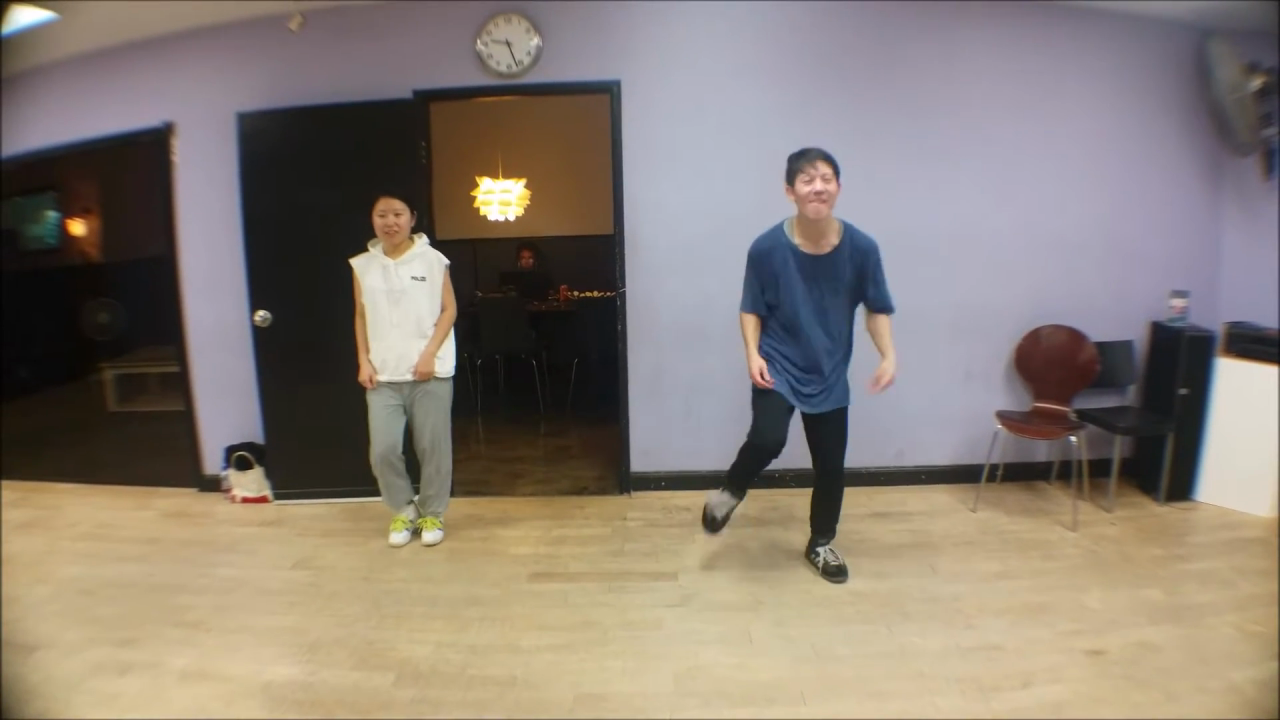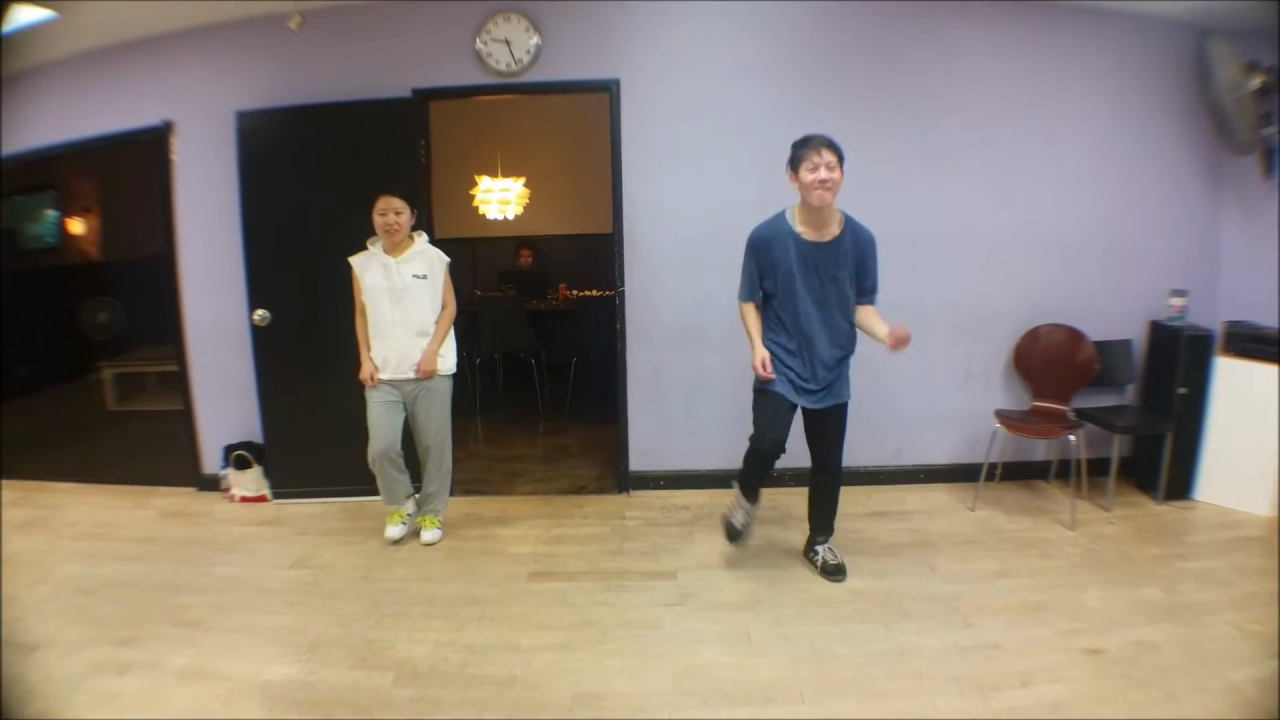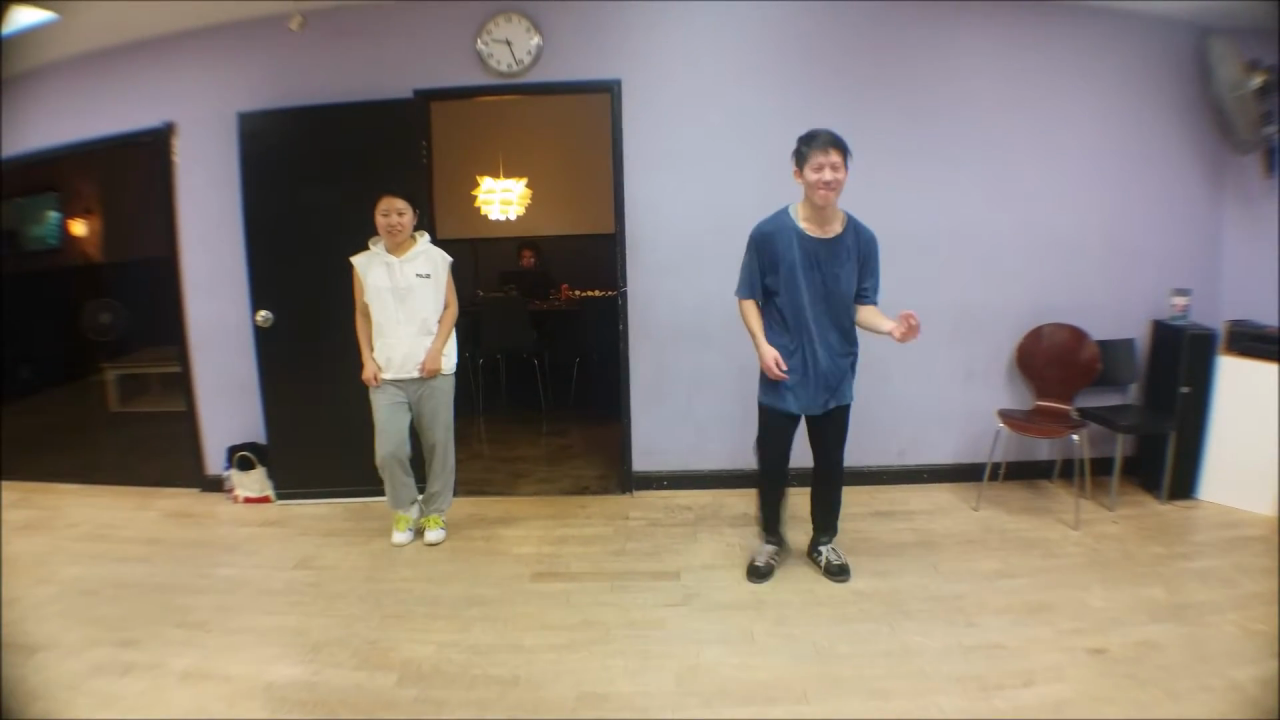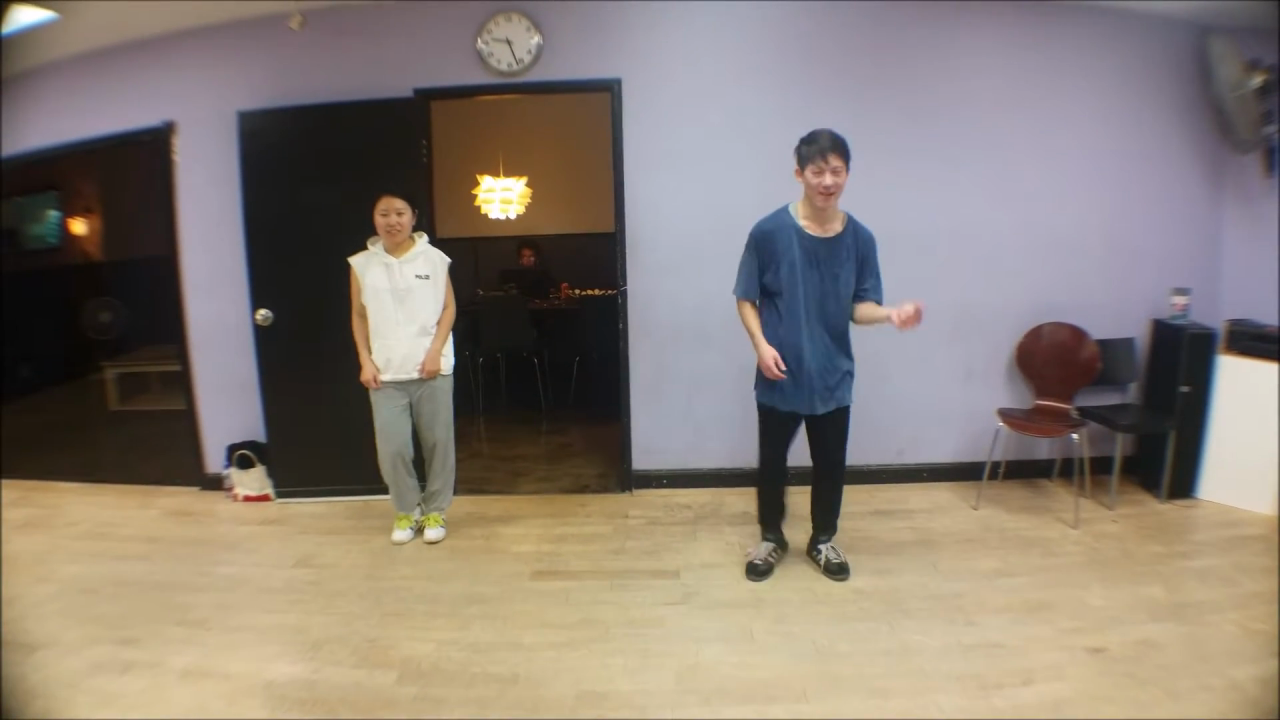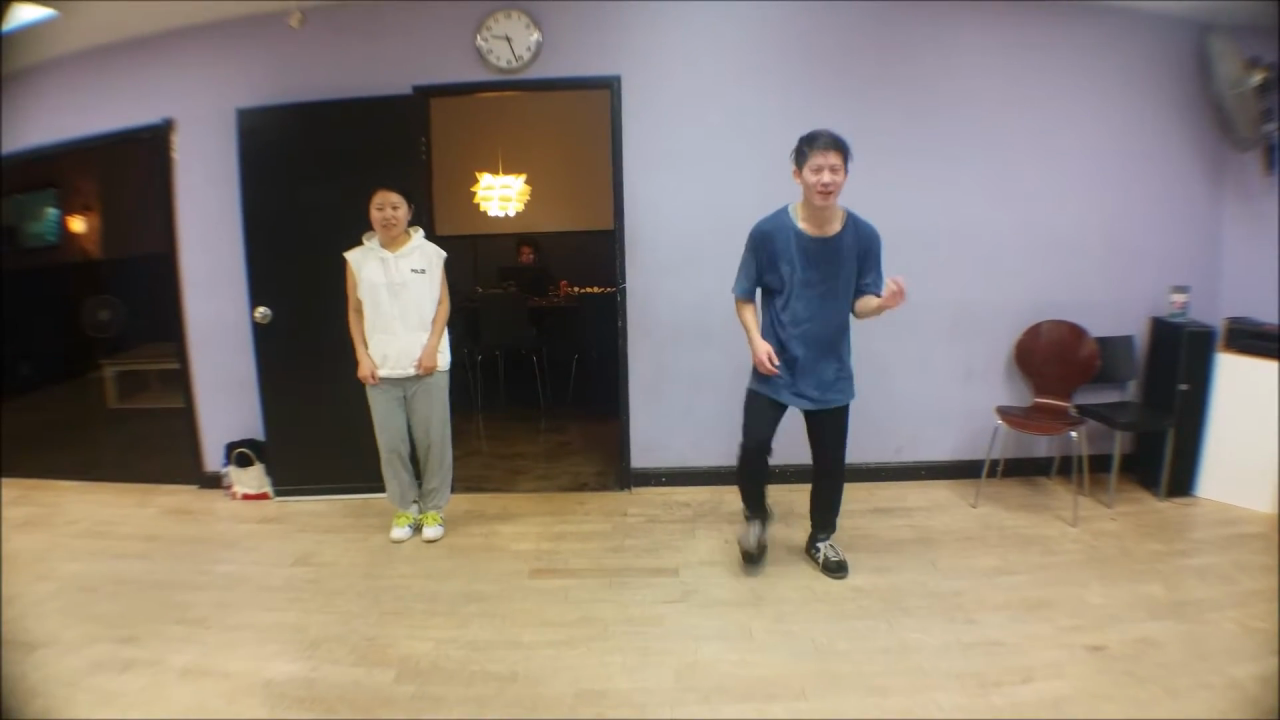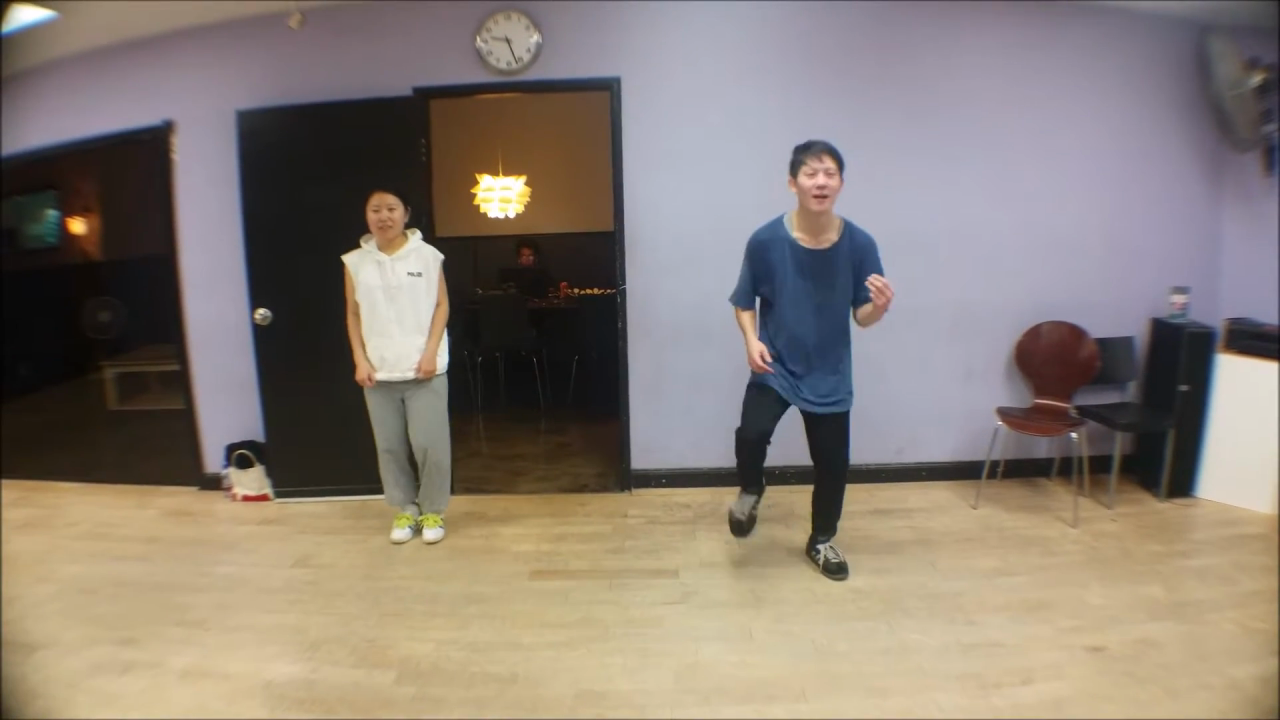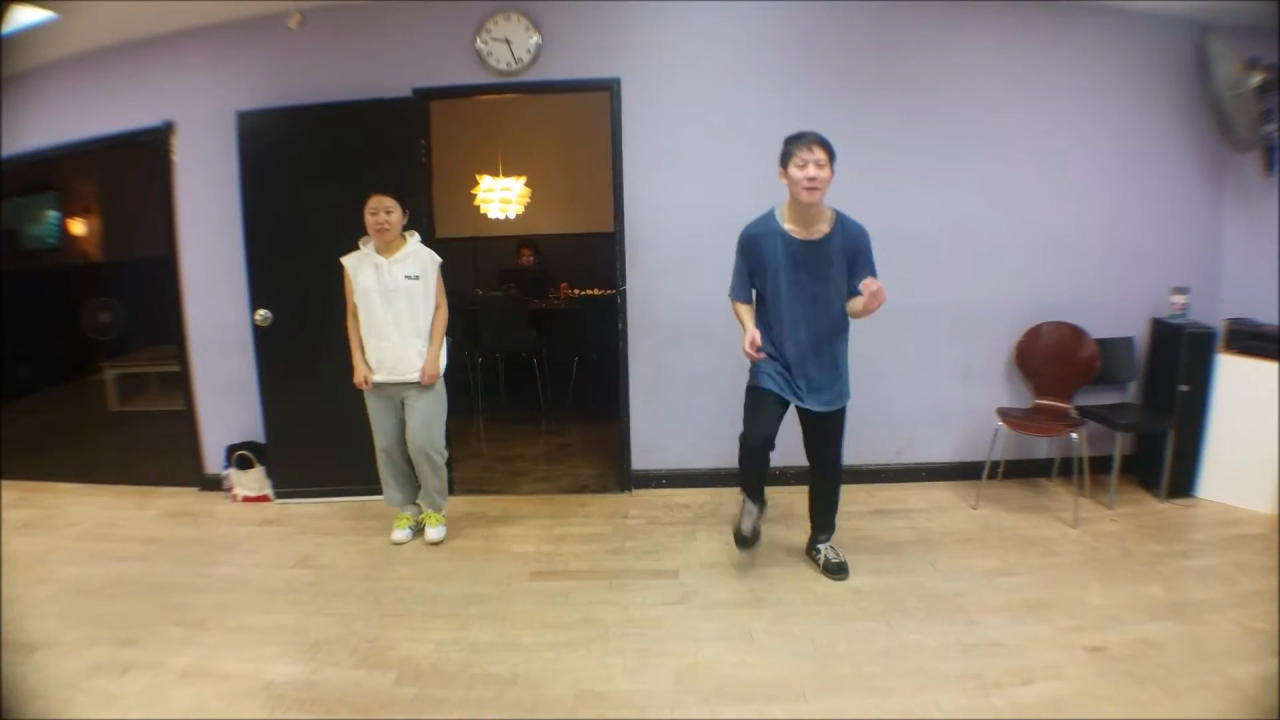
dt=0.1s
person 1, frame 1
left shoulder: (861, 248)
right shoulder: (767, 248)
left elbow: (878, 310)
right elbow: (752, 309)
left wrist: (889, 356)
right wrist: (753, 354)
left hip: (829, 377)
right hip: (778, 368)
left knee: (830, 466)
right knee: (766, 442)
left ankle: (821, 543)
right ankle: (730, 491)
person 1, frame 2
left shoulder: (859, 240)
right shoulder: (767, 236)
left elbow: (860, 305)
right elbow: (748, 299)
left wrist: (884, 332)
right wrist: (757, 347)
left hip: (831, 370)
right hip: (780, 365)
left knee: (828, 462)
right knee: (767, 443)
left ankle: (819, 541)
right ankle: (746, 494)
person 1, frame 3
left shoulder: (861, 239)
right shoulder: (769, 233)
left elbow: (860, 306)
right elbow: (747, 296)
left wrist: (889, 326)
right wrist: (762, 344)
left hip: (835, 374)
right hip: (784, 371)
left knee: (830, 464)
right knee: (773, 462)
left ankle: (823, 542)
right ankle: (771, 540)
person 1, frame 4
left shoulder: (860, 239)
right shoulder: (768, 232)
left elbow: (858, 307)
right elbow: (746, 297)
left wrist: (891, 315)
right wrist: (760, 344)
left hip: (832, 374)
right hip: (782, 372)
left knee: (829, 463)
right knee: (772, 463)
left ankle: (822, 541)
right ankle: (772, 540)
person 1, frame 5
left shoulder: (863, 236)
right shoulder: (768, 232)
left elbow: (861, 302)
right elbow: (744, 296)
left wrist: (884, 302)
right wrist: (756, 340)
left hip: (831, 371)
right hip: (778, 366)
left knee: (830, 461)
right knee: (754, 445)
left ankle: (821, 538)
right ankle: (755, 516)
person 1, frame 6
left shoulder: (859, 245)
right shoulder: (765, 241)
left elbow: (863, 314)
right elbow: (744, 301)
left wrist: (878, 308)
right wrist: (752, 340)
left hip: (829, 376)
right hip: (776, 367)
left knee: (833, 464)
right knee: (752, 436)
left ankle: (821, 540)
right ankle: (750, 490)
person 1, frame 7
left shoulder: (852, 236)
right shoulder: (757, 235)
left elbow: (854, 305)
right elbow: (741, 294)
left wrist: (870, 303)
right wrist: (749, 328)
left hip: (826, 372)
right hip: (772, 366)
left knee: (826, 462)
right knee: (755, 442)
left ankle: (821, 540)
right ankle: (753, 501)
person 2, frame 1
left shoulder: (432, 260)
right shoulder: (362, 266)
left elbow: (449, 310)
right elbow: (361, 317)
left wrist: (429, 354)
right wrist: (364, 361)
left hip: (429, 372)
right hip: (383, 374)
left knee: (432, 446)
right knee: (383, 451)
left ankle: (432, 513)
right ankle: (403, 510)
person 2, frame 2
left shoulder: (433, 258)
right shoulder: (362, 264)
left elbow: (449, 307)
right elbow: (361, 315)
left wrist: (432, 351)
right wrist: (365, 359)
left hip: (430, 369)
right hip: (384, 372)
left knee: (434, 444)
right knee: (381, 448)
left ankle: (431, 512)
right ankle: (399, 504)
person 2, frame 3
left shoulder: (436, 258)
right shoulder: (363, 264)
left elbow: (451, 307)
right elbow: (362, 315)
left wrist: (436, 351)
right wrist: (367, 360)
left hip: (432, 369)
right hip: (387, 373)
left knee: (438, 444)
right knee: (389, 450)
left ankle: (435, 512)
right ankle: (406, 509)
person 2, frame 4
left shoulder: (434, 259)
right shoulder: (361, 265)
left elbow: (449, 308)
right elbow: (358, 316)
left wrist: (435, 352)
right wrist: (365, 361)
left hip: (431, 369)
right hip: (385, 373)
left knee: (437, 442)
right knee: (392, 450)
left ankle: (435, 510)
right ankle: (407, 511)
person 2, frame 5
left shoulder: (430, 254)
right shoulder: (357, 259)
left elbow: (443, 304)
right elbow: (354, 311)
left wrist: (431, 347)
right wrist: (362, 357)
left hip: (427, 365)
right hip: (382, 369)
left knee: (433, 440)
right knee: (391, 445)
left ankle: (433, 508)
right ankle: (406, 508)
person 2, frame 6
left shoulder: (427, 256)
right shoulder: (355, 262)
left elbow: (442, 306)
right elbow: (353, 315)
left wrist: (431, 352)
right wrist: (359, 359)
left hip: (423, 368)
right hip: (379, 371)
left knee: (429, 442)
right knee: (390, 446)
left ankle: (433, 511)
right ankle: (406, 509)
person 2, frame 7
left shoulder: (425, 258)
right shoulder: (354, 264)
left elbow: (441, 309)
right elbow: (353, 317)
left wrist: (434, 356)
right wrist: (358, 362)
left hip: (421, 370)
right hip: (378, 373)
left knee: (425, 443)
right knee: (388, 447)
left ankle: (433, 509)
right ankle: (405, 510)
